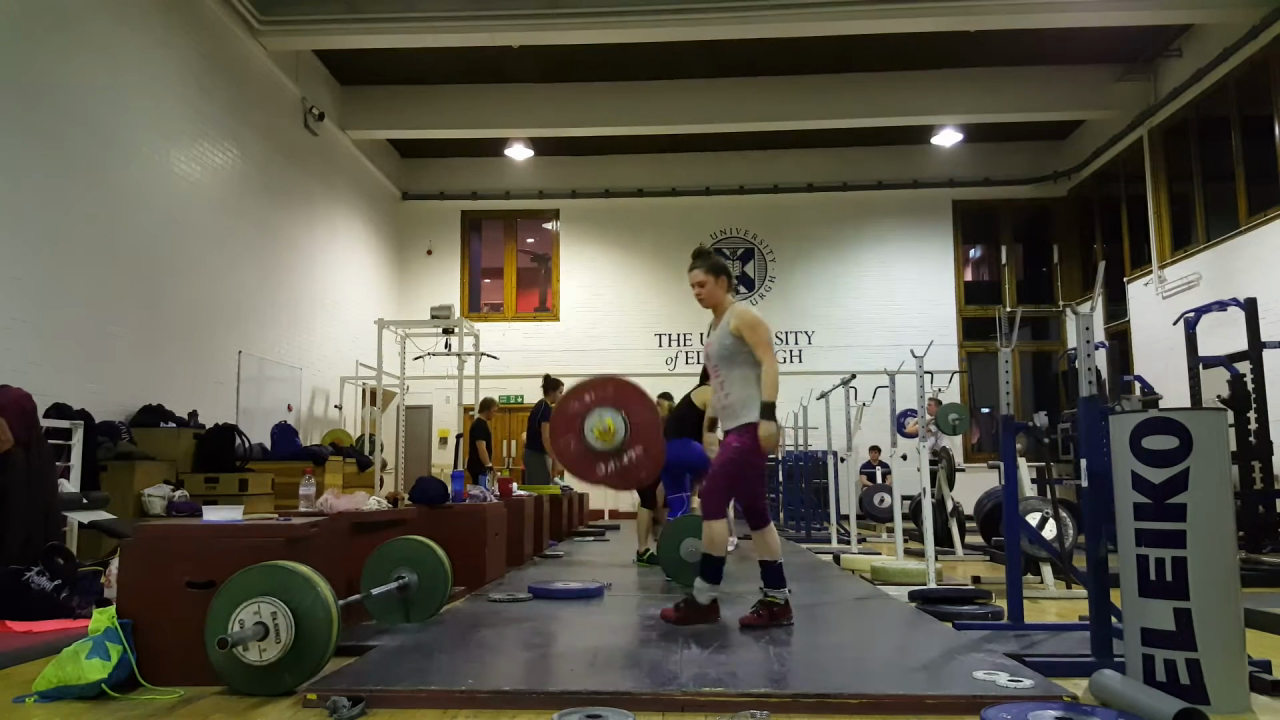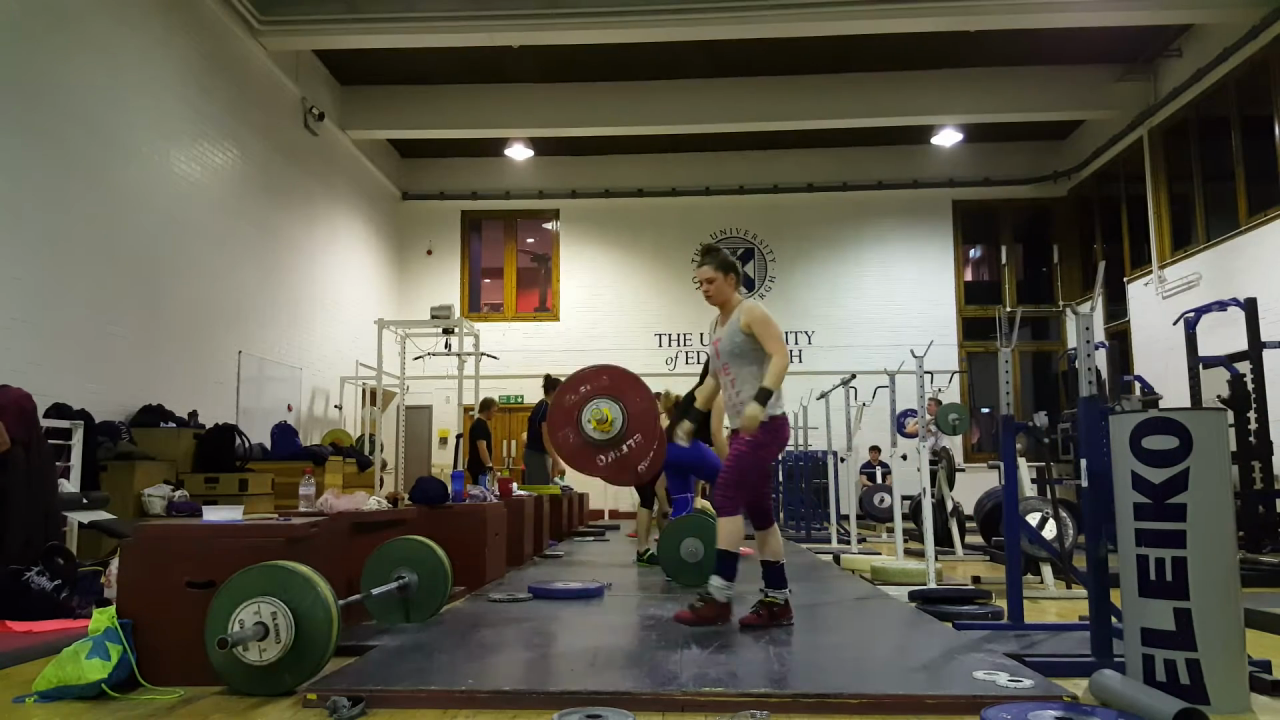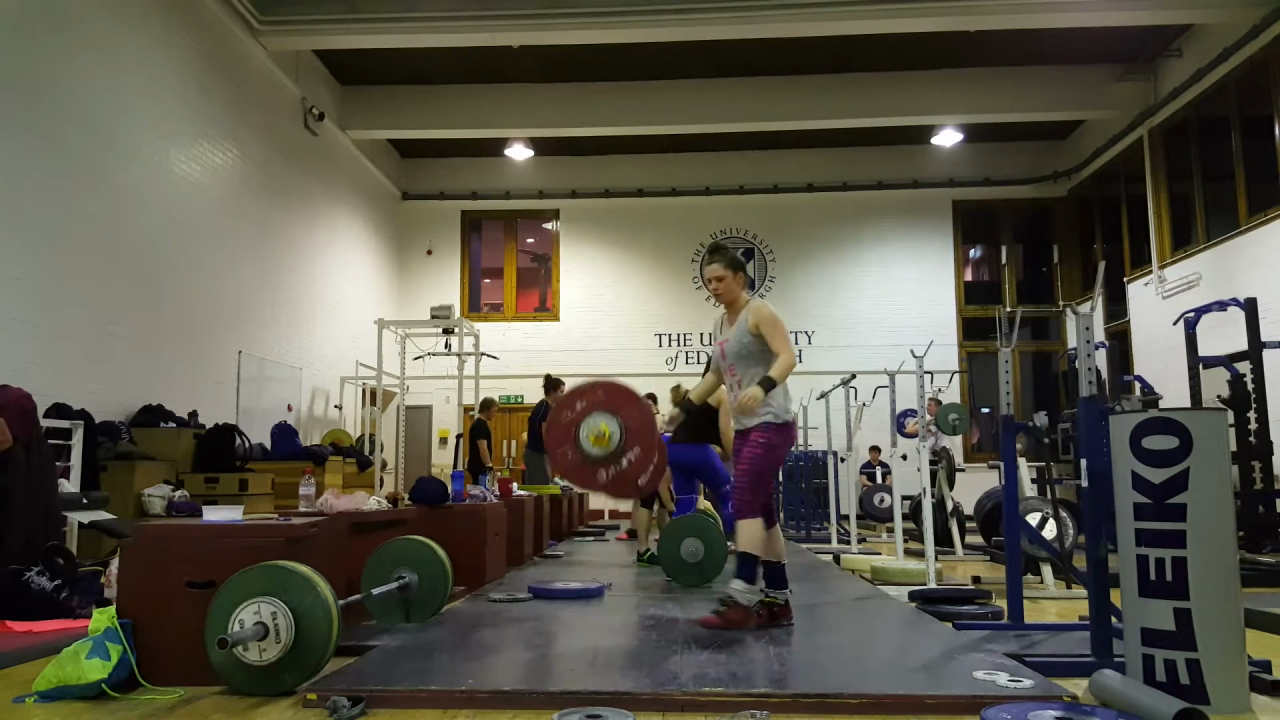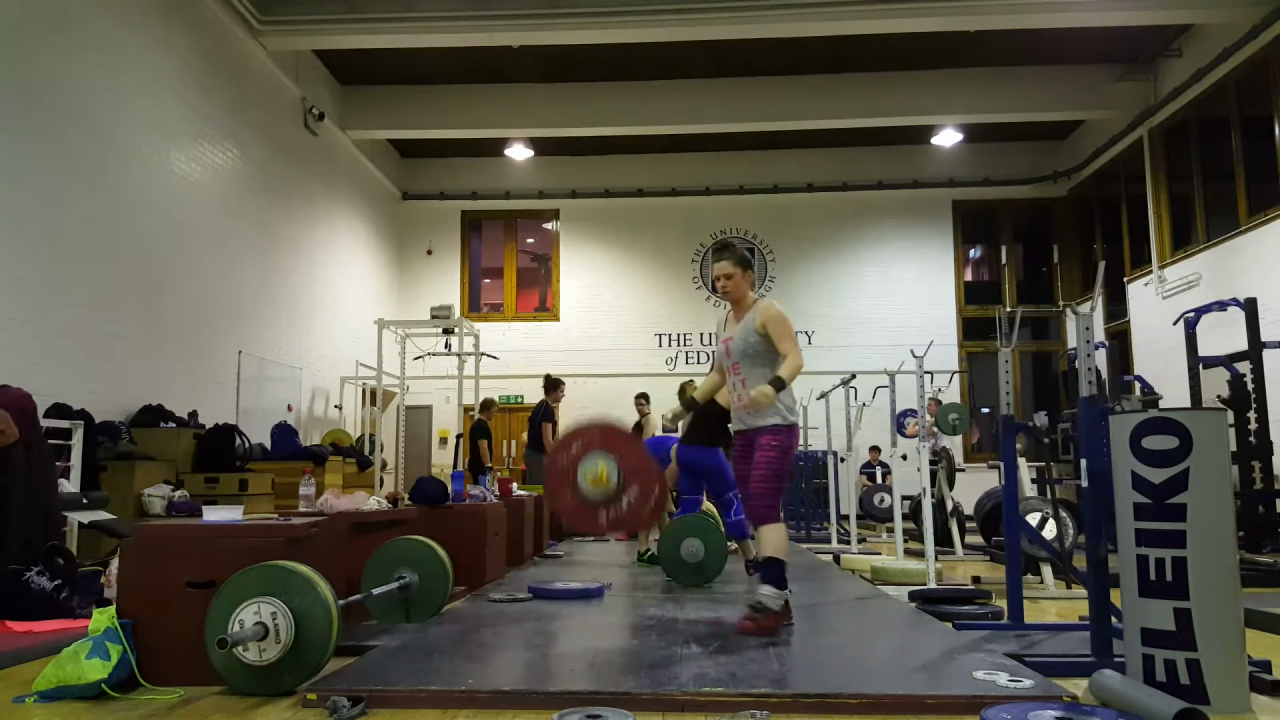
dt=0.1s
person 1, frame 1
left shoulder: (742, 315)
right shoulder: (715, 323)
left elbow: (769, 364)
left wrist: (768, 417)
right wrist: (706, 428)
left hip: (751, 426)
right hip: (739, 428)
left knee: (713, 503)
right knee: (754, 513)
left ankle: (704, 600)
right ankle: (777, 600)
person 1, frame 2
left shoulder: (751, 312)
right shoulder: (718, 324)
left elbow: (780, 356)
right elbow: (715, 378)
left wrist: (760, 400)
right wrist: (690, 418)
left hip: (765, 424)
right hip: (741, 427)
left knee: (727, 502)
right knee: (758, 512)
left ankle: (718, 597)
right ankle: (777, 601)
person 1, frame 3
left shoulder: (759, 313)
right shoulder: (722, 323)
left elbow: (787, 356)
right elbow: (715, 375)
left wrist: (763, 387)
right wrist: (682, 410)
left hip: (771, 425)
right hip: (745, 428)
left knee: (745, 505)
right knee: (760, 512)
left ankle: (741, 602)
right ankle: (777, 600)
person 1, frame 4
left shoulder: (767, 313)
right shoulder: (726, 324)
left elbow: (794, 358)
right elbow: (718, 375)
left wrist: (773, 386)
right wrist: (683, 408)
left hip: (774, 426)
right hip: (745, 429)
left knee: (764, 512)
right knee: (758, 515)
left ankle: (767, 604)
right ankle: (777, 599)
